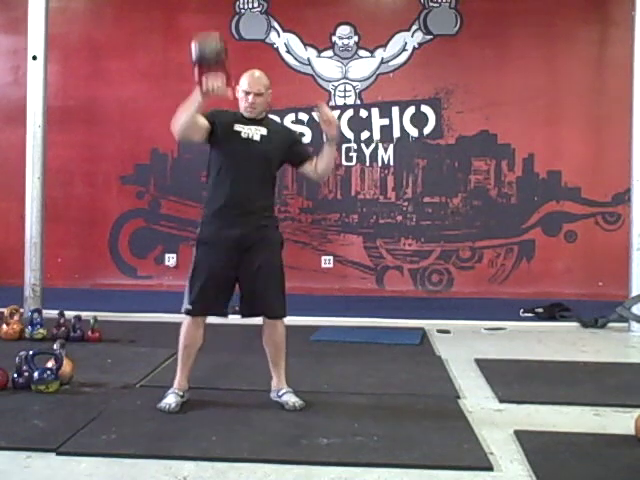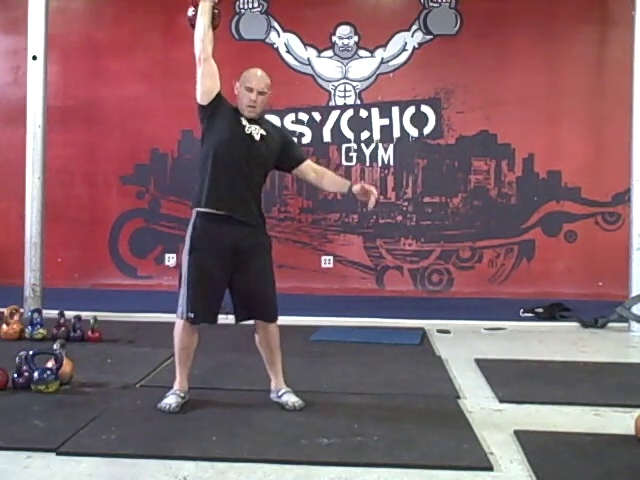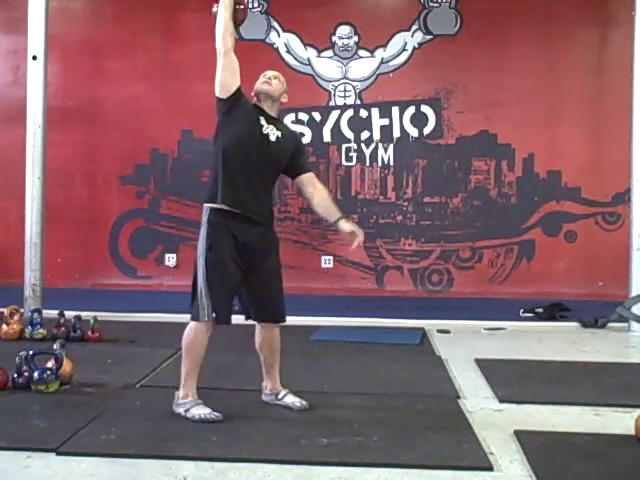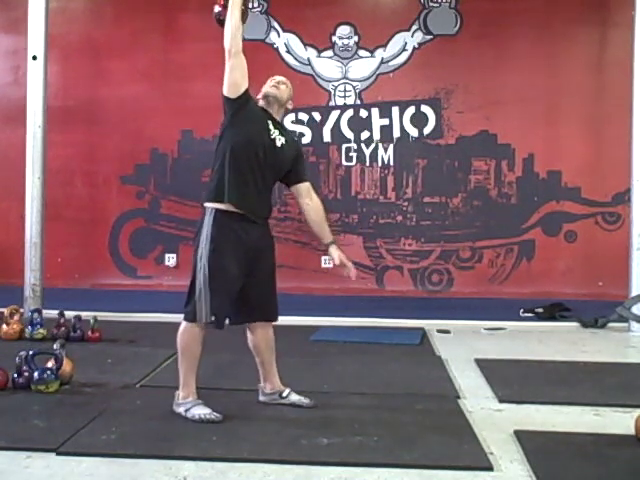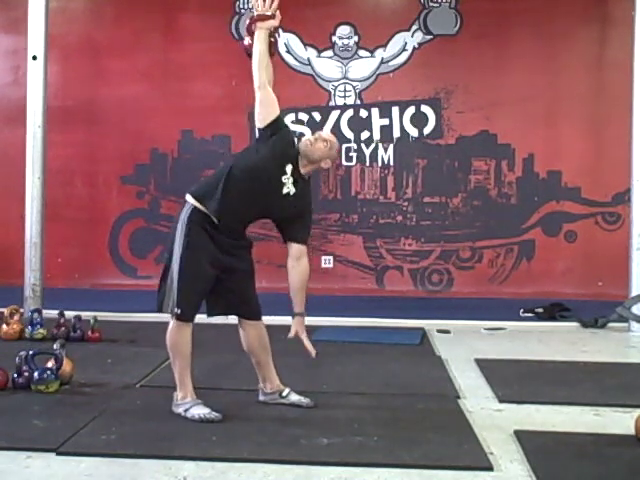
dt=1s
person 1, frame 1
left shoulder: (282, 134)
right shoulder: (221, 120)
left elbow: (320, 170)
right elbow: (180, 130)
left wrist: (331, 137)
right wrist: (201, 97)
left hip: (261, 233)
right hip: (216, 230)
left knee: (272, 313)
right knee: (196, 311)
left ankle: (280, 386)
right ankle: (179, 388)
person 1, frame 2
left shoulder: (276, 137)
right shoulder: (217, 113)
left elbow: (312, 171)
right elbow: (203, 57)
left wrist: (352, 186)
left hip: (252, 233)
right hip: (208, 228)
left knee: (264, 314)
right knee: (189, 312)
left ankle: (278, 386)
right ankle: (180, 387)
person 1, frame 3
left shoulder: (289, 139)
right shoulder: (235, 108)
left elbow: (311, 186)
right elbow: (225, 51)
left wrist: (339, 221)
left hip: (262, 230)
right hip: (222, 223)
left knee: (270, 315)
right knee: (206, 313)
left ankle: (273, 387)
right ankle: (185, 396)
person 1, frame 4
left shoulder: (289, 145)
right shoulder: (242, 110)
left elbow: (307, 197)
right elbow: (233, 52)
left wrist: (331, 244)
left hip: (258, 230)
right hip: (222, 223)
left knee: (260, 313)
right knee: (200, 312)
left ankle: (271, 387)
right ankle: (185, 396)
person 1, frame 5
left shoulder: (300, 199)
right shoulder: (279, 144)
left elbow: (297, 258)
right elbow: (262, 87)
left wrist: (299, 315)
left hip: (232, 240)
right hip: (197, 225)
left knee: (250, 313)
right knee: (182, 312)
left ankle: (271, 387)
right ankle: (183, 397)
